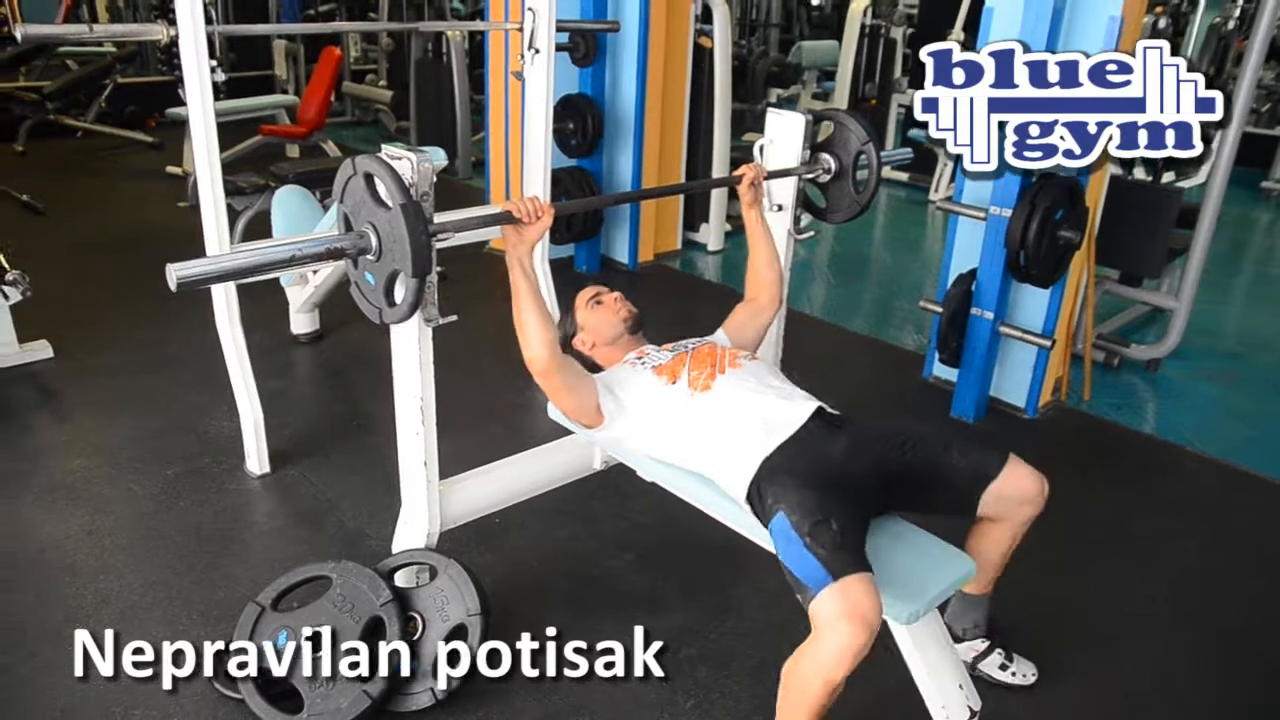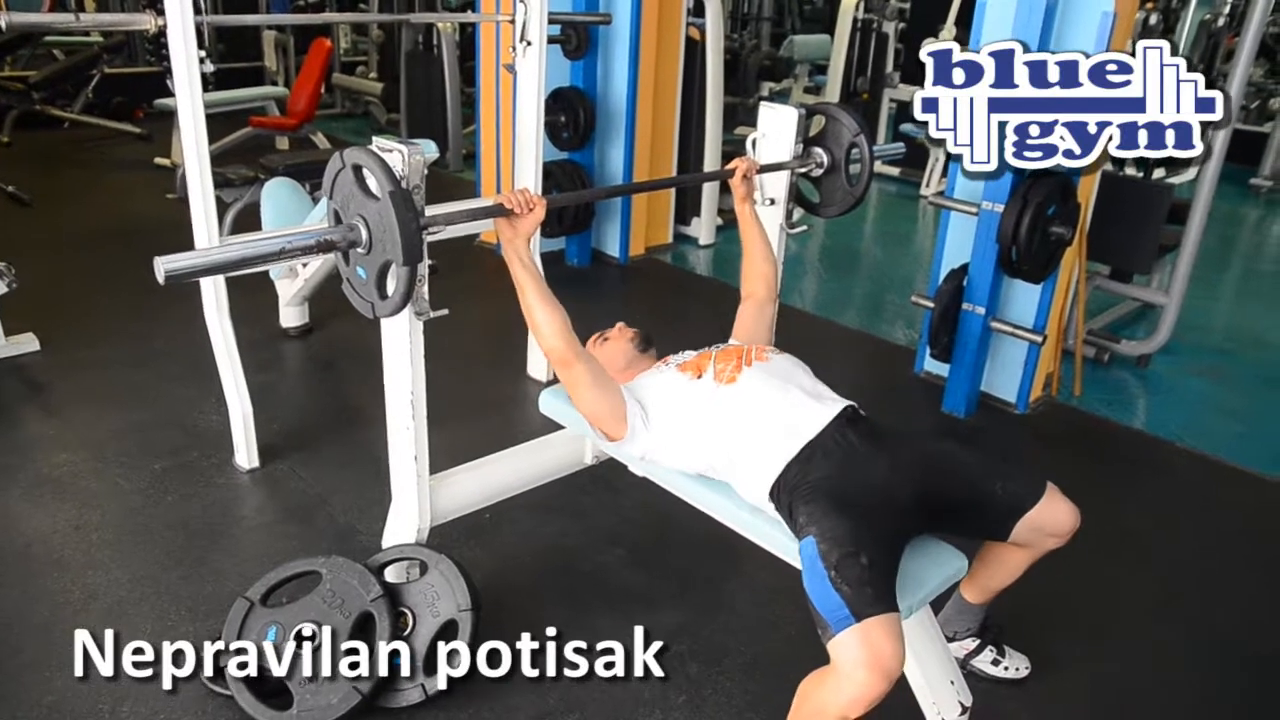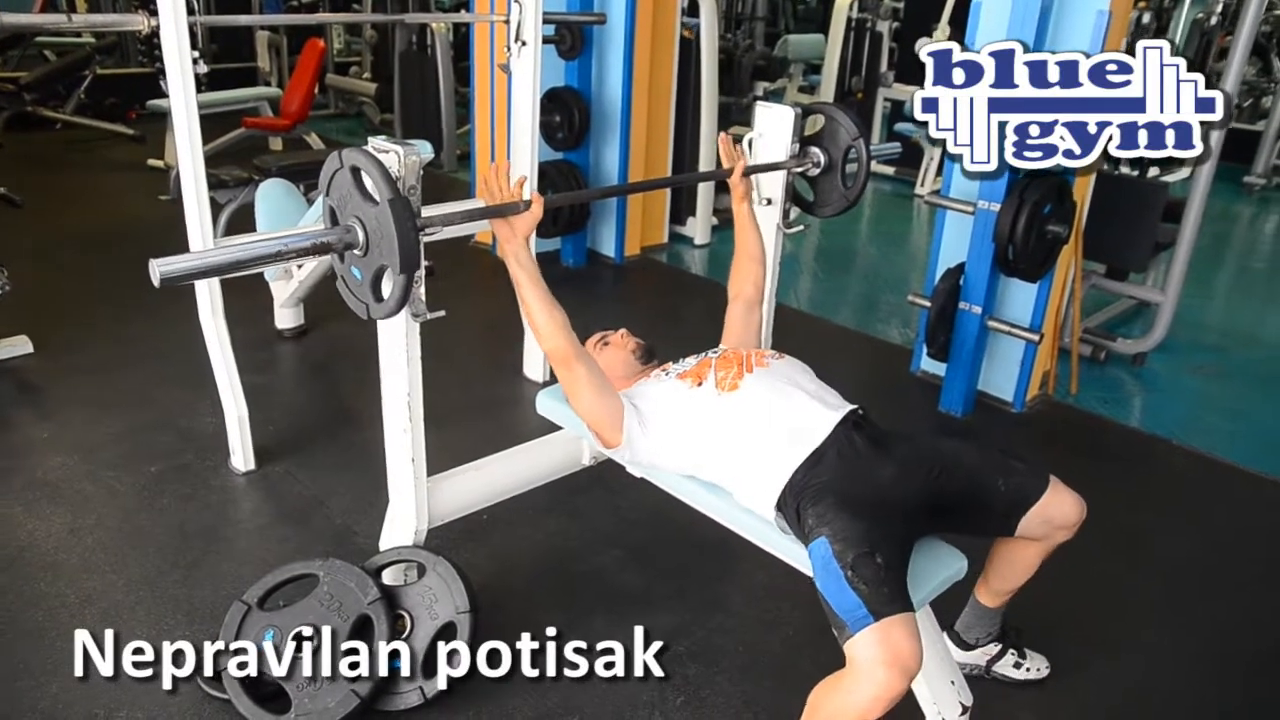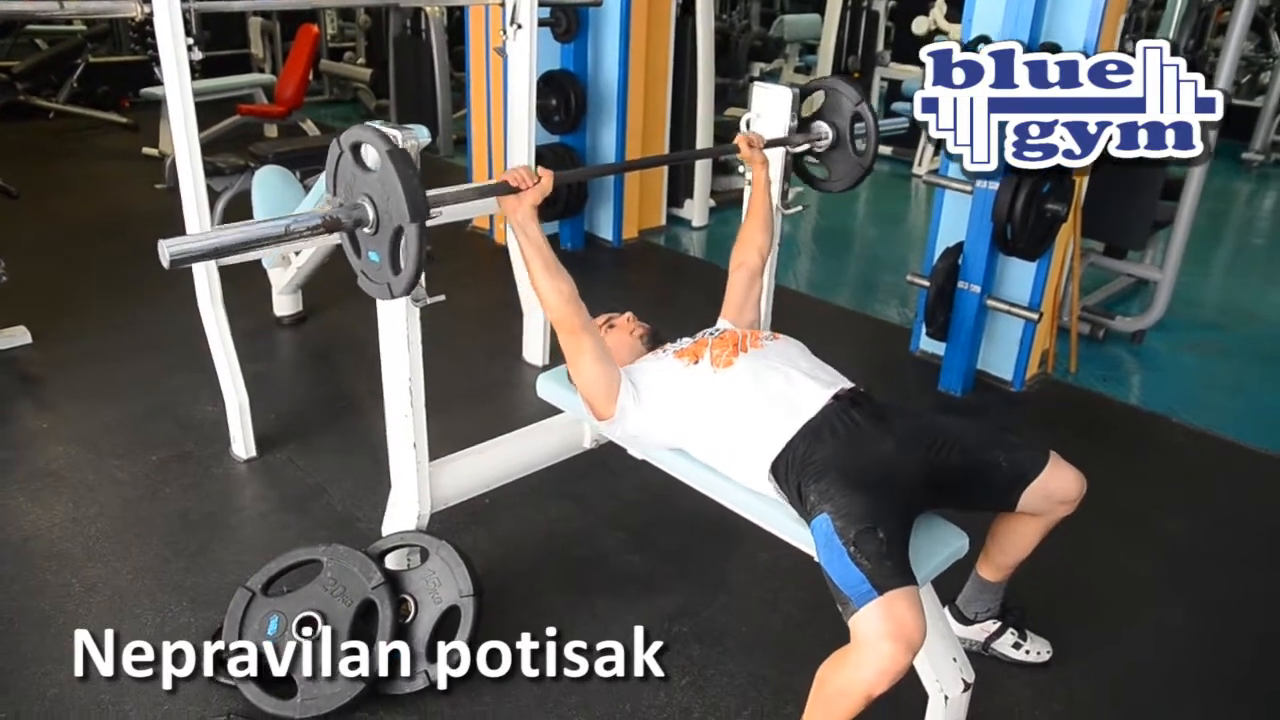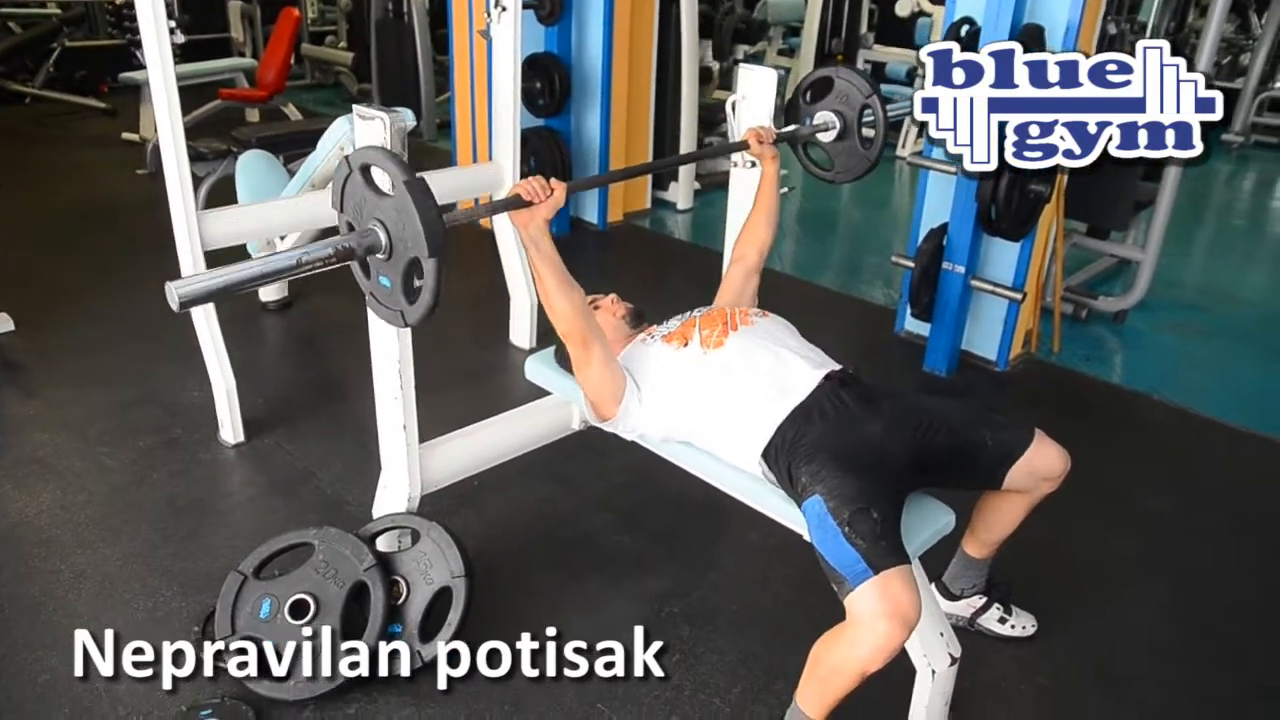
dt=1s
person 1, frame 1
left shoulder: (702, 344)
right shoulder: (607, 395)
left elbow: (765, 296)
right elbow: (543, 362)
left wrist: (750, 207)
right wrist: (519, 252)
left hip: (839, 433)
right hip: (782, 473)
left knee: (1024, 490)
right knee: (849, 626)
left ankle: (963, 630)
person 1, frame 2
left shoulder: (717, 358)
right shoulder: (632, 410)
left elbow: (761, 291)
right elbow: (563, 353)
left wrist: (743, 202)
right wrist: (515, 245)
left hip: (871, 442)
right hip: (813, 480)
left knee: (1055, 520)
right knee: (869, 669)
left ankle: (958, 628)
person 1, frame 3
left shoulder: (716, 360)
right shoulder: (630, 416)
left elbow: (746, 293)
right elbow: (563, 355)
left wrist: (740, 195)
right wrist: (514, 246)
left hip: (875, 443)
right hip: (817, 485)
left knee: (1061, 512)
right knee: (887, 668)
left ankle: (975, 637)
person 1, frame 4
left shoulder: (718, 338)
right shoulder: (628, 396)
left elbow: (748, 264)
right elbow: (569, 323)
left wrist: (759, 170)
right wrist: (522, 218)
left hip: (872, 418)
right hip: (812, 459)
left knee: (1062, 488)
right knee: (890, 643)
left ankle: (974, 615)
person 1, frame 5
left shoulder: (702, 319)
right shoulder: (622, 389)
left elbow: (749, 257)
right elbow: (577, 338)
left wrist: (768, 165)
right wrist: (532, 230)
left hip: (861, 400)
right hip: (803, 439)
left knee: (1046, 465)
right knee: (885, 621)
left ankle: (961, 591)
